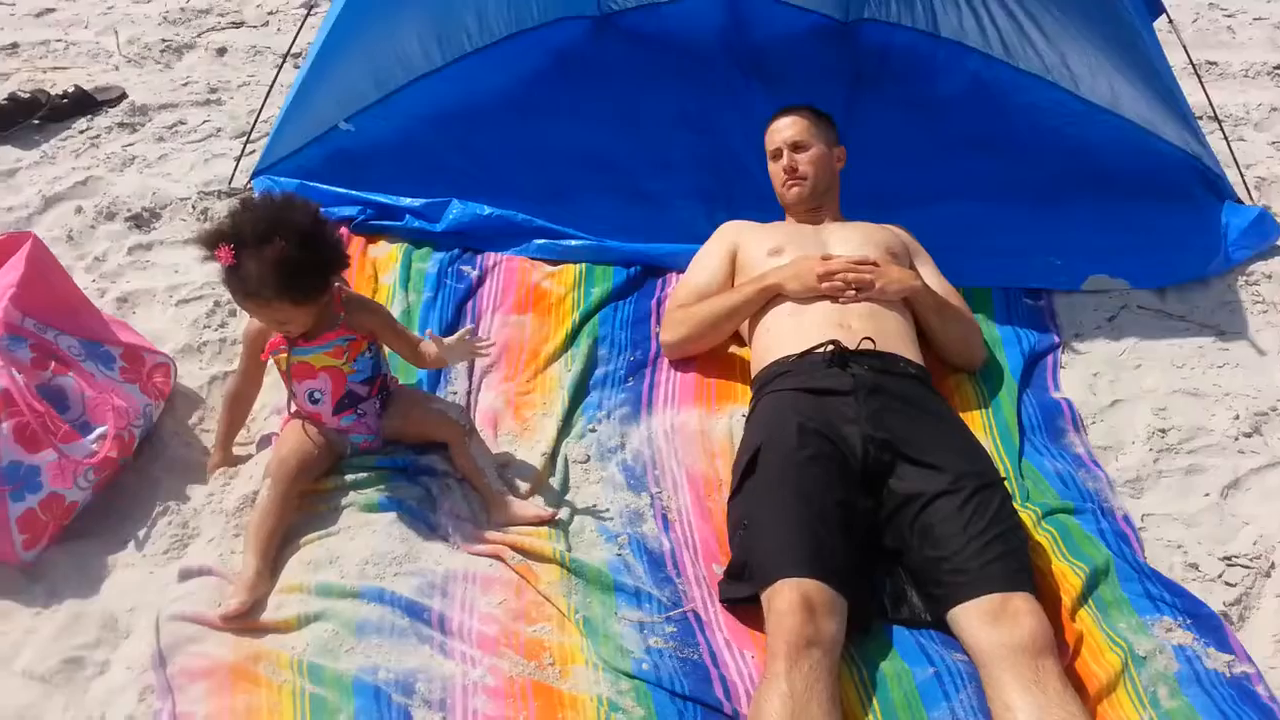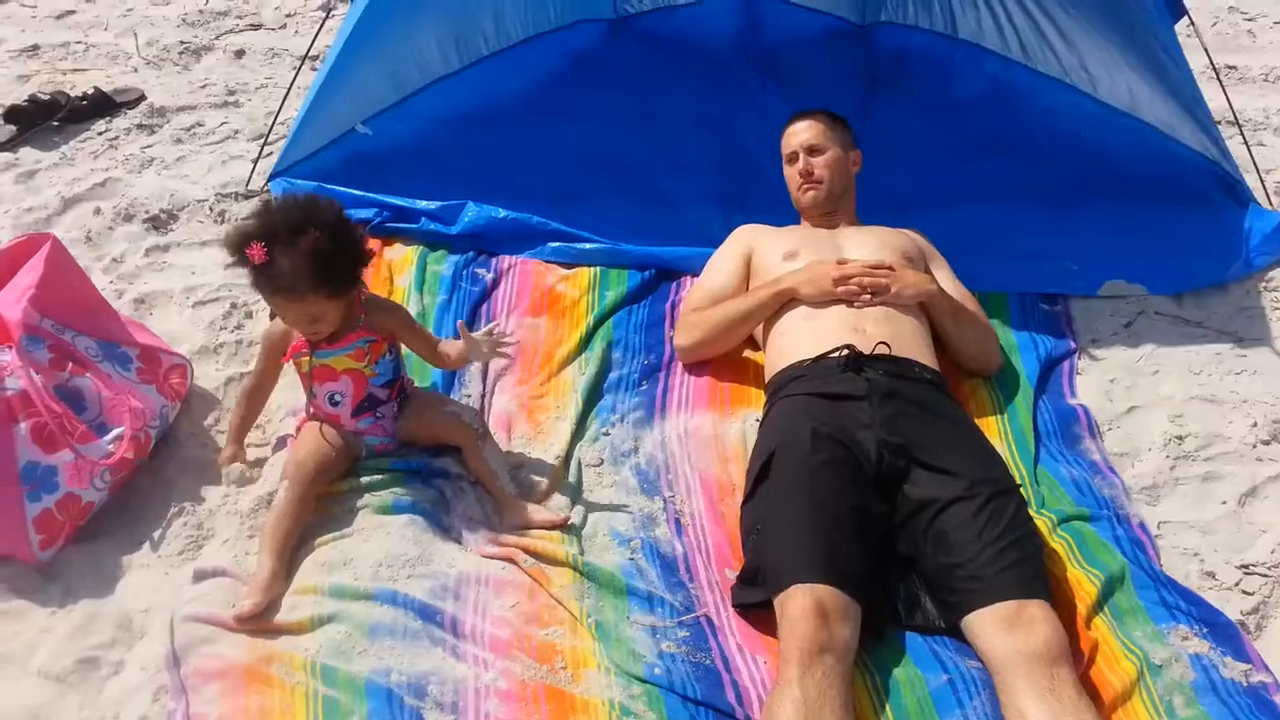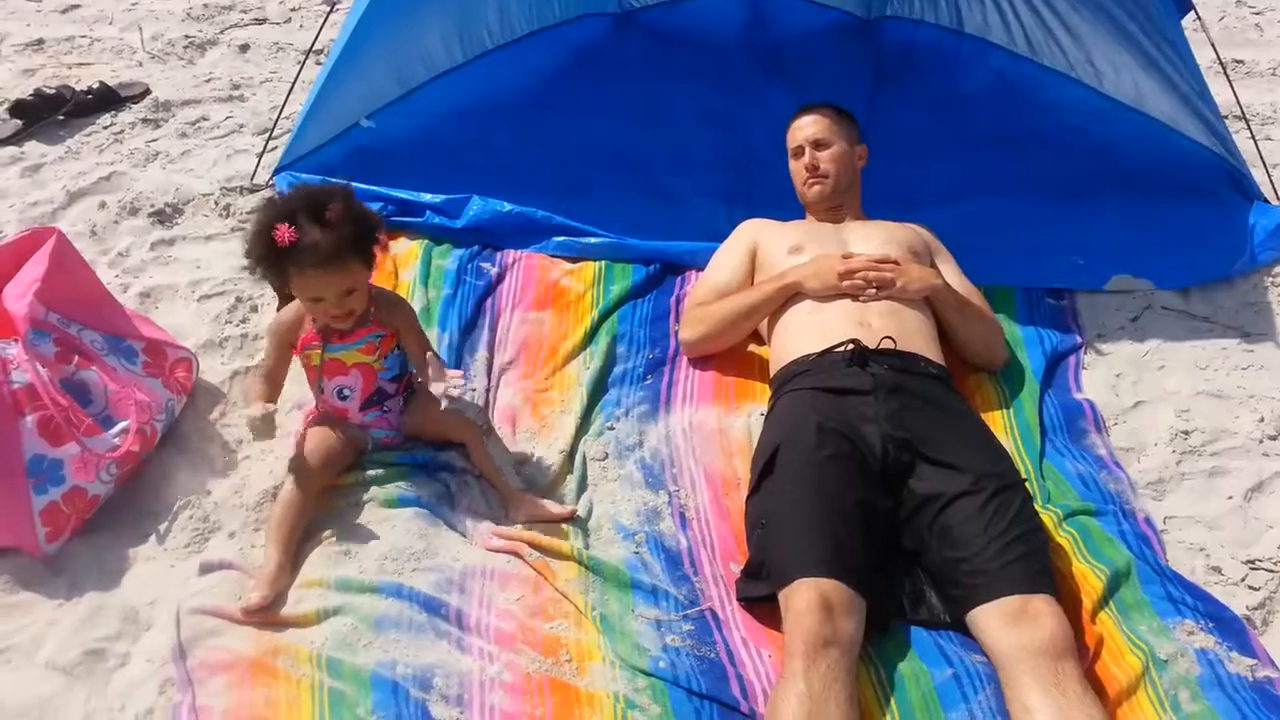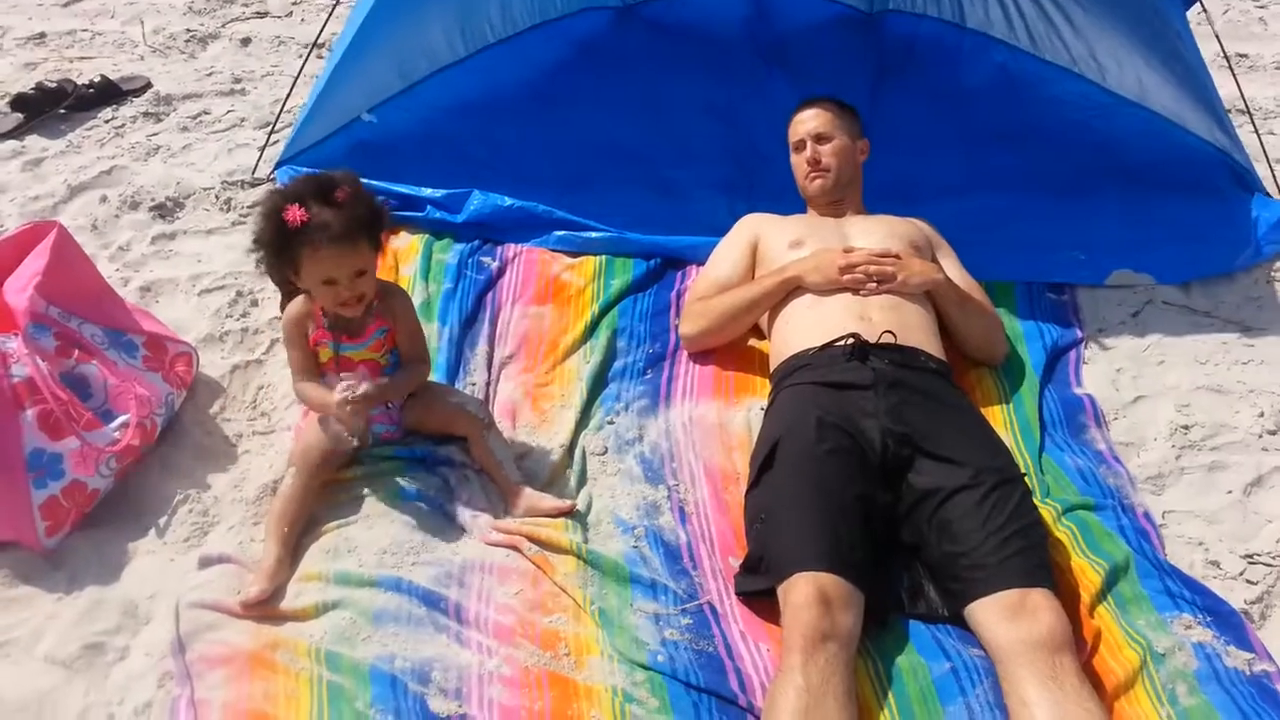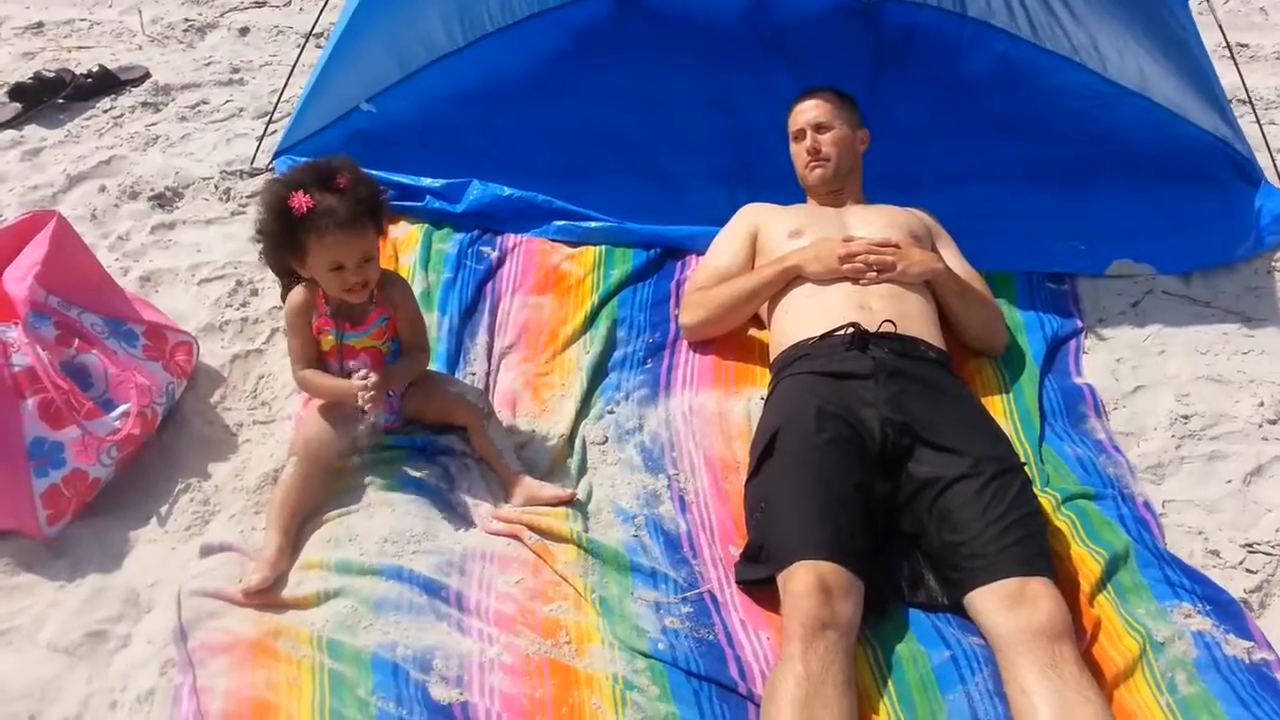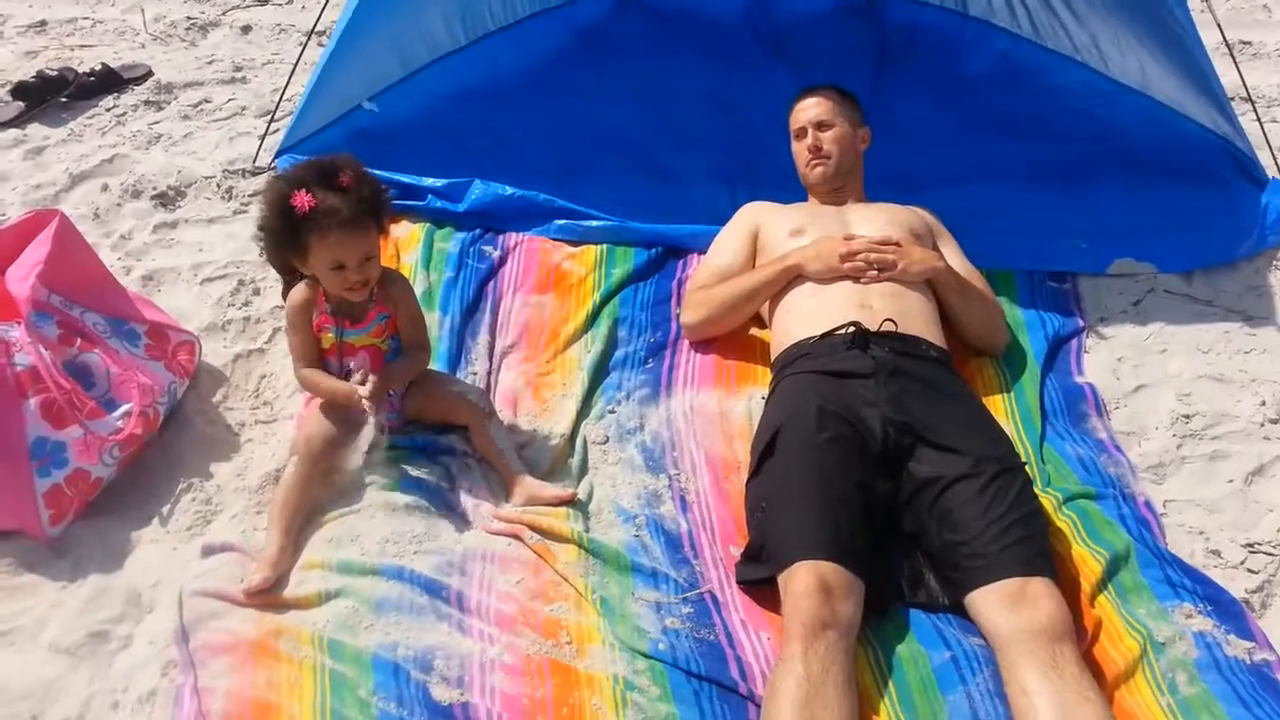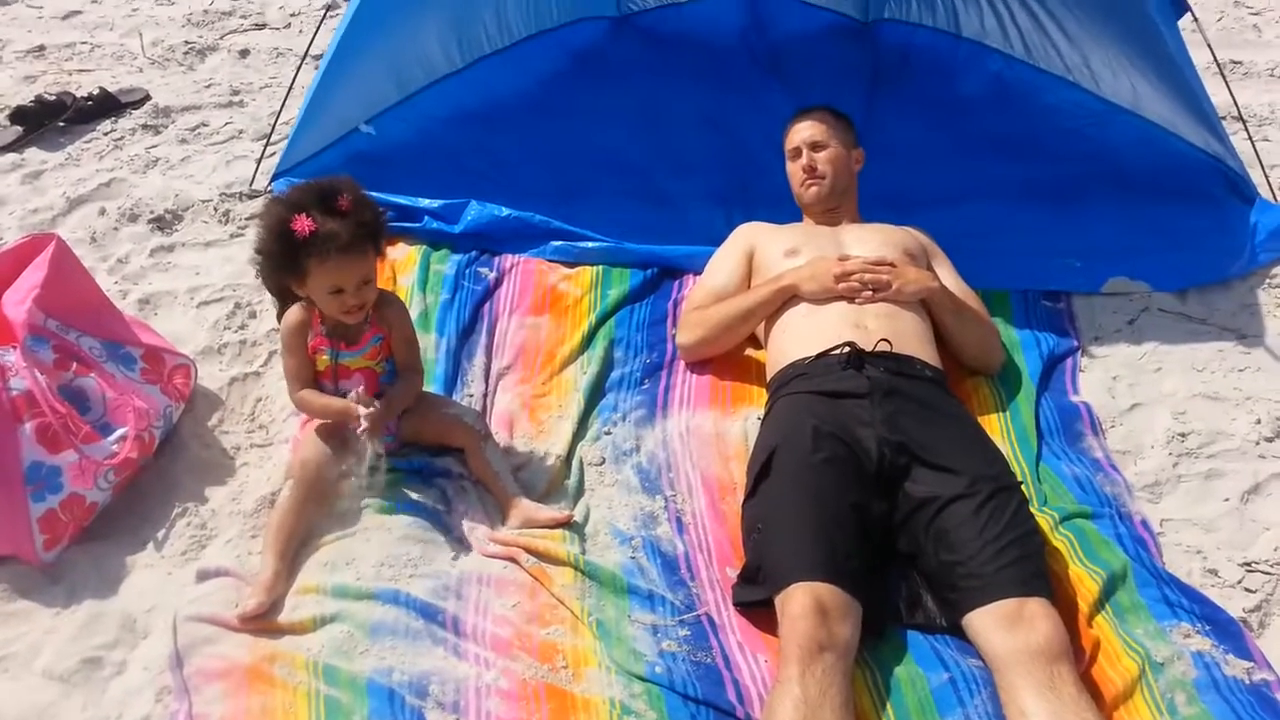
dt=0.2s
person 1, frame 1
left shoulder: (893, 237)
right shoulder: (740, 235)
left elbow: (971, 351)
right elbow: (674, 333)
left wrist: (912, 287)
right wrist: (776, 282)
left hip: (911, 404)
right hip: (797, 402)
left knee: (1020, 633)
right knee: (800, 626)
person 1, frame 2
left shoulder: (910, 242)
right shoulder: (755, 239)
left elbow: (987, 356)
right elbow: (688, 337)
left wrist: (927, 292)
right wrist: (791, 286)
left hip: (926, 410)
right hip: (812, 407)
left knee: (1034, 640)
right knee: (813, 632)
person 1, frame 3
left shoulder: (915, 237)
right shoulder: (760, 233)
left elbow: (992, 351)
right elbow: (693, 332)
left wrist: (932, 286)
right wrist: (796, 281)
left hip: (932, 405)
right hip: (817, 403)
left knee: (1039, 633)
right knee: (817, 624)
person 1, frame 4
left shoulder: (917, 231)
right shoulder: (761, 227)
left elbow: (992, 346)
right elbow: (694, 326)
left wrist: (935, 280)
right wrist: (796, 275)
left hip: (932, 399)
right hip: (817, 395)
left knee: (1037, 627)
right knee: (815, 619)
person 1, frame 5
left shoulder: (916, 220)
right shoulder: (761, 216)
left elbow: (993, 335)
right elbow: (693, 315)
left wrist: (933, 269)
right wrist: (796, 265)
left hip: (931, 388)
right hip: (817, 385)
left knee: (1037, 617)
right knee: (815, 609)
person 1, frame 6
left shoulder: (917, 218)
right shoulder: (762, 215)
left elbow: (994, 334)
right elbow: (694, 314)
left wrist: (934, 268)
right wrist: (797, 263)
left hip: (931, 385)
right hip: (818, 383)
left knee: (1039, 620)
right knee: (816, 611)
person 1, frame 7
left shoulder: (912, 240)
right shoulder: (757, 237)
left elbow: (989, 354)
right elbow: (691, 335)
left wrist: (928, 289)
right wrist: (792, 283)
left hip: (928, 408)
right hip: (814, 405)
left knee: (1035, 638)
right knee: (813, 631)
person 2, frame 1
left shoulder: (359, 312)
right shoulder: (260, 331)
left elbow: (414, 350)
right elbow: (242, 389)
left wrist: (445, 352)
right wrist: (222, 447)
left hip: (382, 408)
right hip: (317, 426)
left knee: (454, 424)
right knee: (279, 476)
left ankle: (497, 500)
right ankle: (254, 572)
person 2, frame 2
left shoulder: (380, 314)
right shoulder: (282, 333)
left elbow: (435, 351)
right elbow: (258, 386)
left wrist: (467, 350)
right wrist: (234, 443)
left hip: (398, 410)
right hip: (333, 428)
left knee: (468, 428)
right knee: (296, 477)
left ankle: (511, 503)
right ankle: (269, 572)
person 2, frame 3
left shoulder: (390, 308)
right shoulder: (291, 323)
left elbow: (425, 358)
right elbow: (268, 379)
left wrist: (439, 378)
right wrist: (259, 407)
left hip: (404, 405)
right hip: (339, 422)
left knee: (473, 423)
right knee: (302, 470)
left ankle: (516, 499)
right ankle: (275, 565)
person 2, frame 4
left shoulder: (393, 301)
right shoulder: (300, 316)
left elbow: (418, 365)
right elbow: (304, 385)
left wrist: (380, 389)
right wrist: (333, 403)
left hip: (402, 400)
right hip: (339, 414)
left knee: (474, 415)
right knee: (303, 464)
left ankle: (517, 491)
right ankle: (274, 559)
person 2, frame 5
left shoulder: (394, 290)
right shoulder: (301, 304)
left elbow: (419, 353)
right elbow: (304, 373)
left wrist: (383, 381)
right wrist: (351, 390)
left hip: (402, 388)
right hip: (338, 401)
left knee: (473, 404)
right knee: (306, 454)
left ankle: (517, 481)
right ankle: (276, 548)
person 2, frame 6
left shoulder: (394, 288)
right shoulder: (302, 302)
left elbow: (419, 352)
right elbow: (306, 372)
left wrist: (383, 381)
right wrist: (352, 392)
left hip: (401, 387)
right hip: (340, 401)
left knee: (475, 404)
right knee: (307, 452)
left ankle: (518, 480)
right ankle: (277, 548)
person 2, frame 7
left shoulder: (389, 309)
right shoulder: (297, 324)
left elbow: (412, 375)
right elbow: (301, 393)
left wrist: (384, 410)
right wrist: (351, 410)
left hip: (397, 410)
right hip: (335, 422)
left knee: (469, 425)
right knee: (304, 474)
left ankle: (514, 503)
right ankle: (272, 572)
